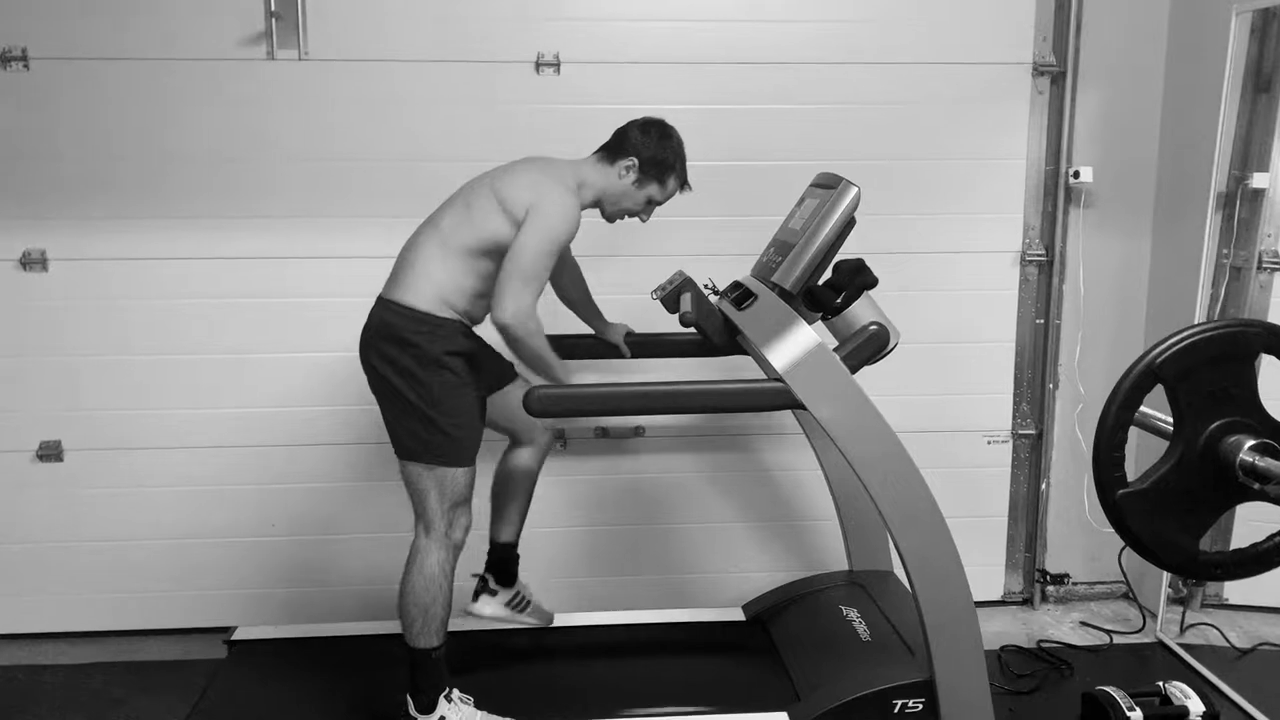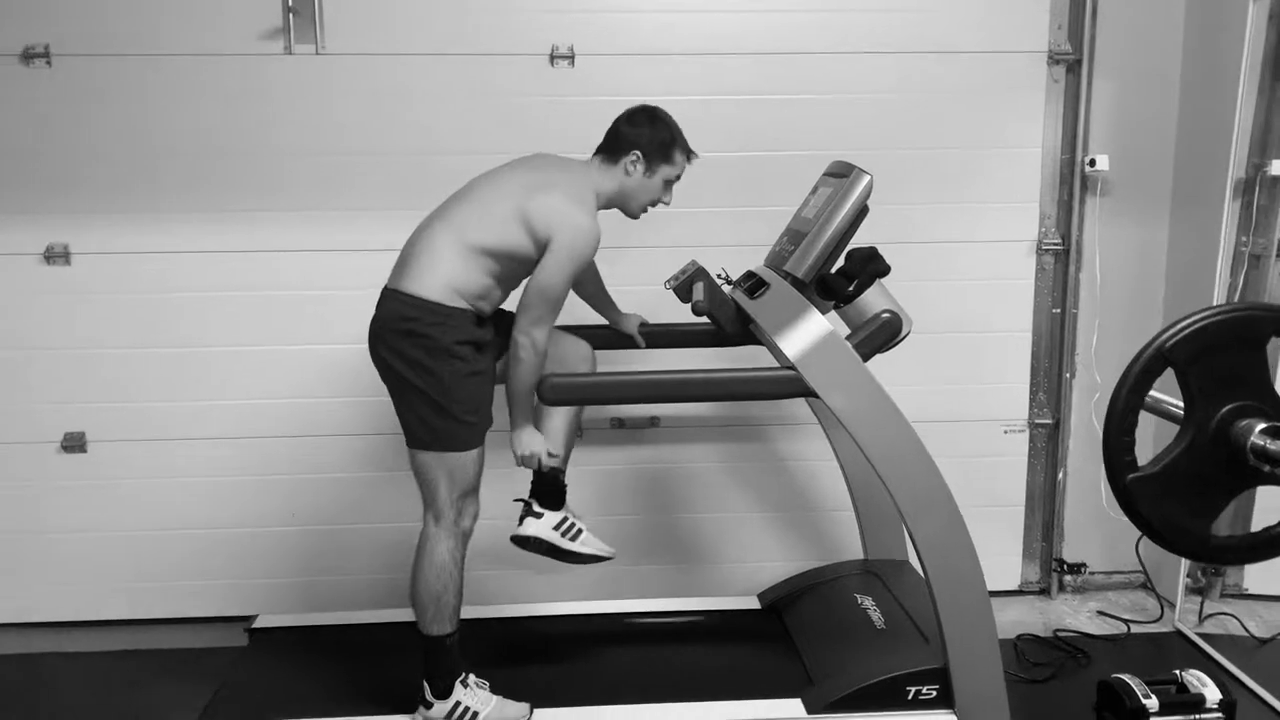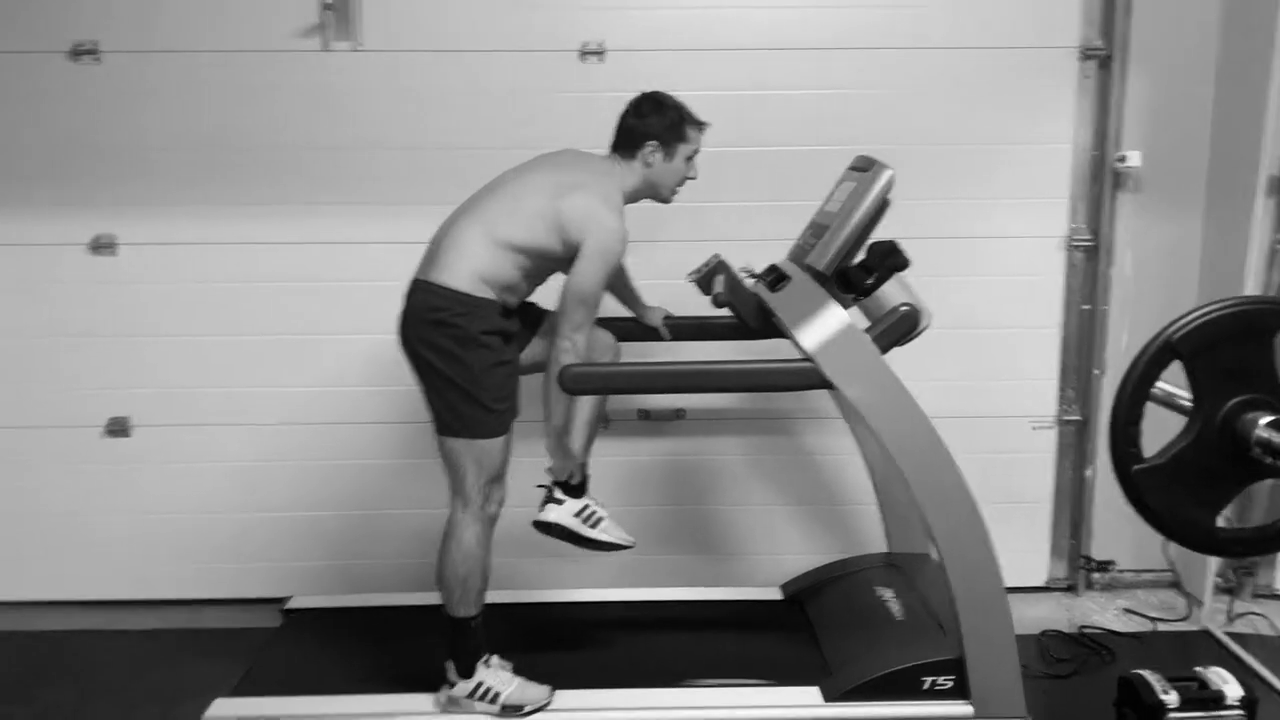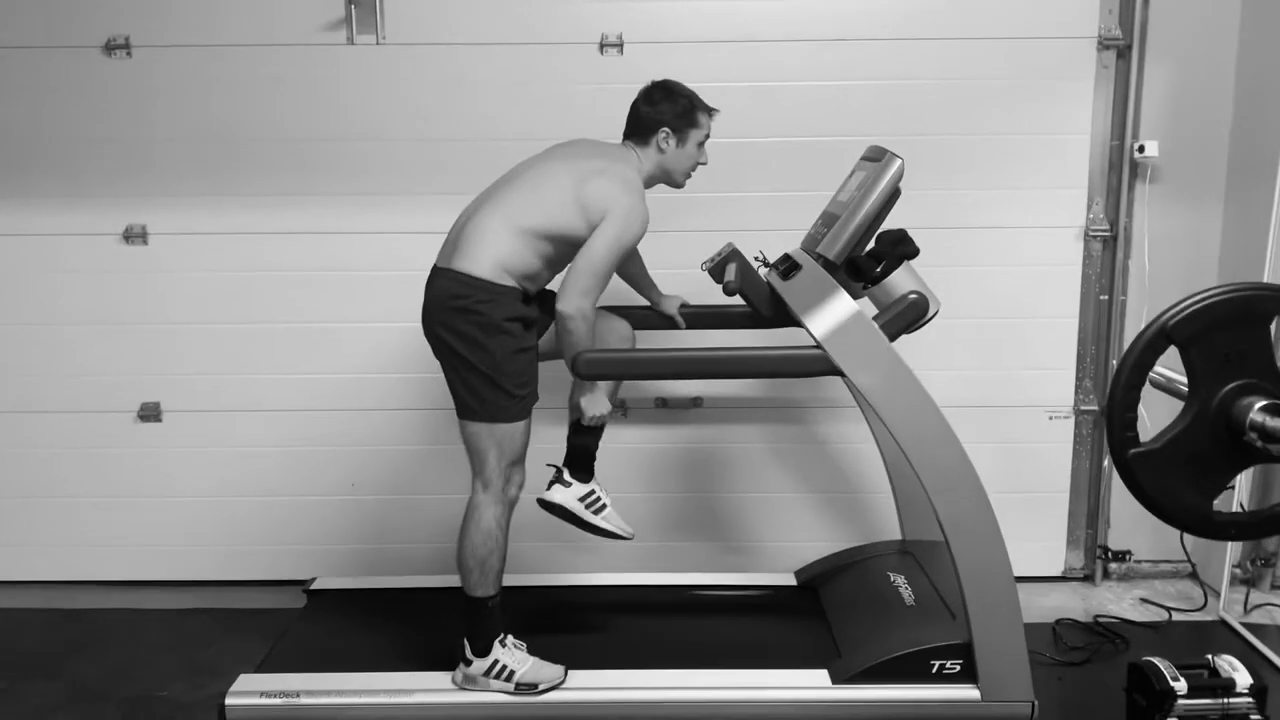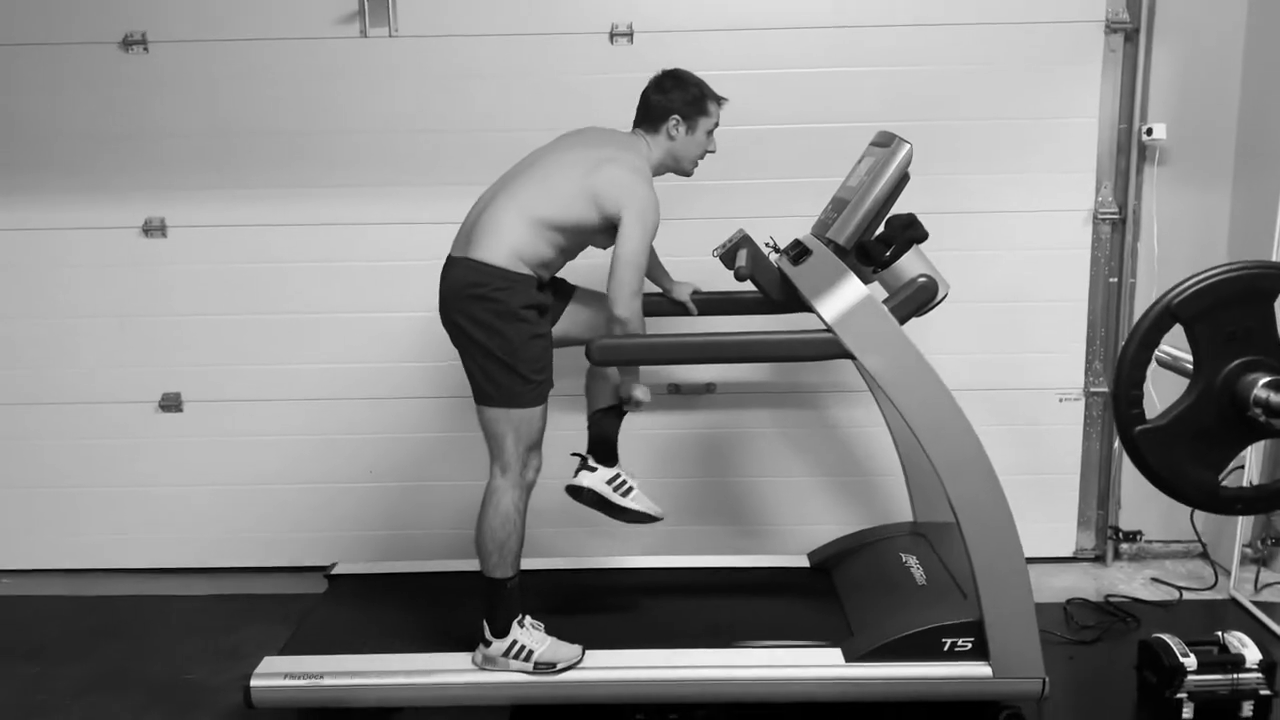
dt=0.3s
person 1, frame 1
left shoulder: (550, 184)
right shoulder: (557, 199)
left elbow: (559, 263)
right elbow: (511, 312)
left wrist: (603, 327)
right wrist: (568, 382)
left hip: (438, 333)
right hip: (414, 340)
left knee: (533, 430)
right knee: (444, 528)
left ankle: (499, 583)
person 1, frame 2
left shoulder: (558, 173)
right shoulder: (578, 218)
right elbow: (529, 332)
left wrist: (616, 317)
right wrist: (522, 425)
left hip: (438, 314)
right hip: (424, 328)
left knee: (575, 355)
right knee: (454, 517)
left ankle: (546, 509)
person 1, frame 3
left shoulder: (583, 171)
right shoulder: (606, 217)
right elbow: (567, 340)
left wrist: (640, 309)
right wrist: (558, 441)
left hip: (463, 304)
right hip: (454, 318)
left knee: (601, 347)
right knee: (480, 501)
left ankle: (567, 498)
person 1, frame 4
left shoulder: (597, 158)
right shoulder: (628, 200)
right elbow: (573, 306)
left wrist: (658, 298)
right wrist: (589, 390)
left hip: (475, 290)
right hip: (473, 305)
left knee: (615, 334)
right knee: (499, 484)
left ankle: (574, 480)
right ankle: (482, 654)
person 1, frame 5
left shoulder: (605, 147)
right shoulder: (637, 189)
right elbow: (622, 305)
left wrist: (669, 285)
right wrist: (632, 379)
left hip: (487, 278)
right hip: (490, 294)
left knee: (620, 322)
right knee: (517, 468)
left ankle: (599, 466)
right ankle: (501, 634)
